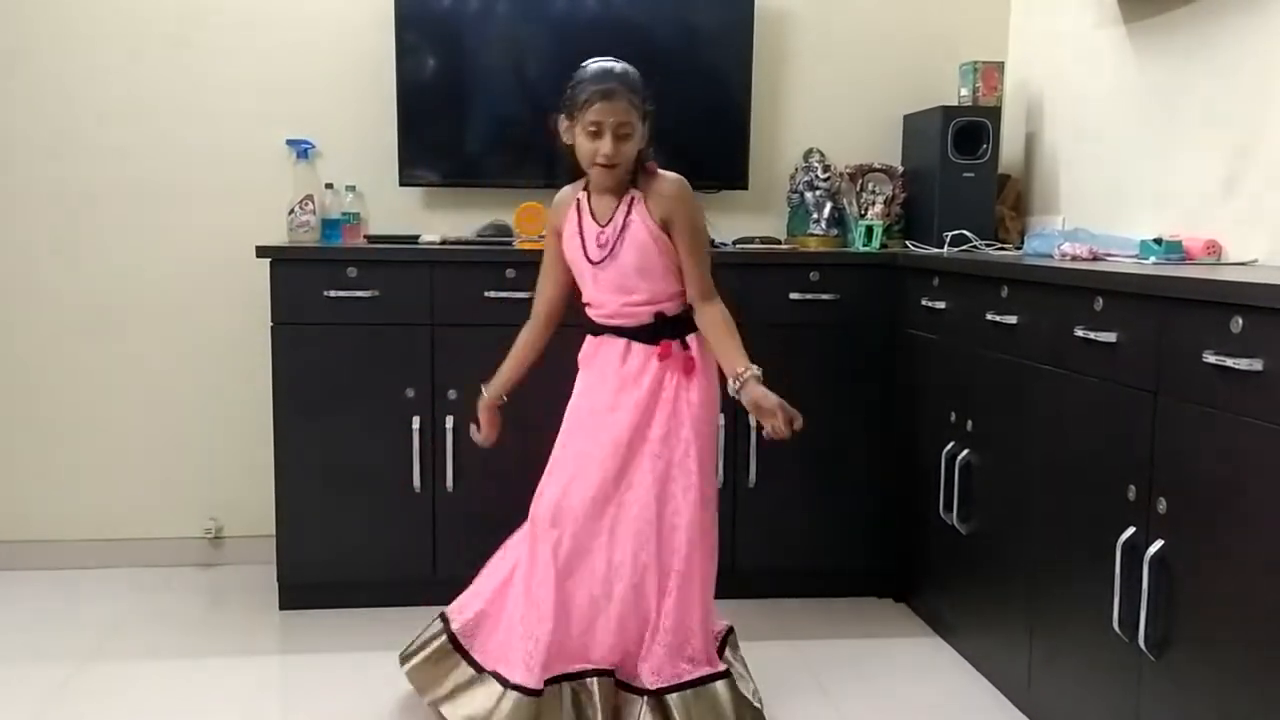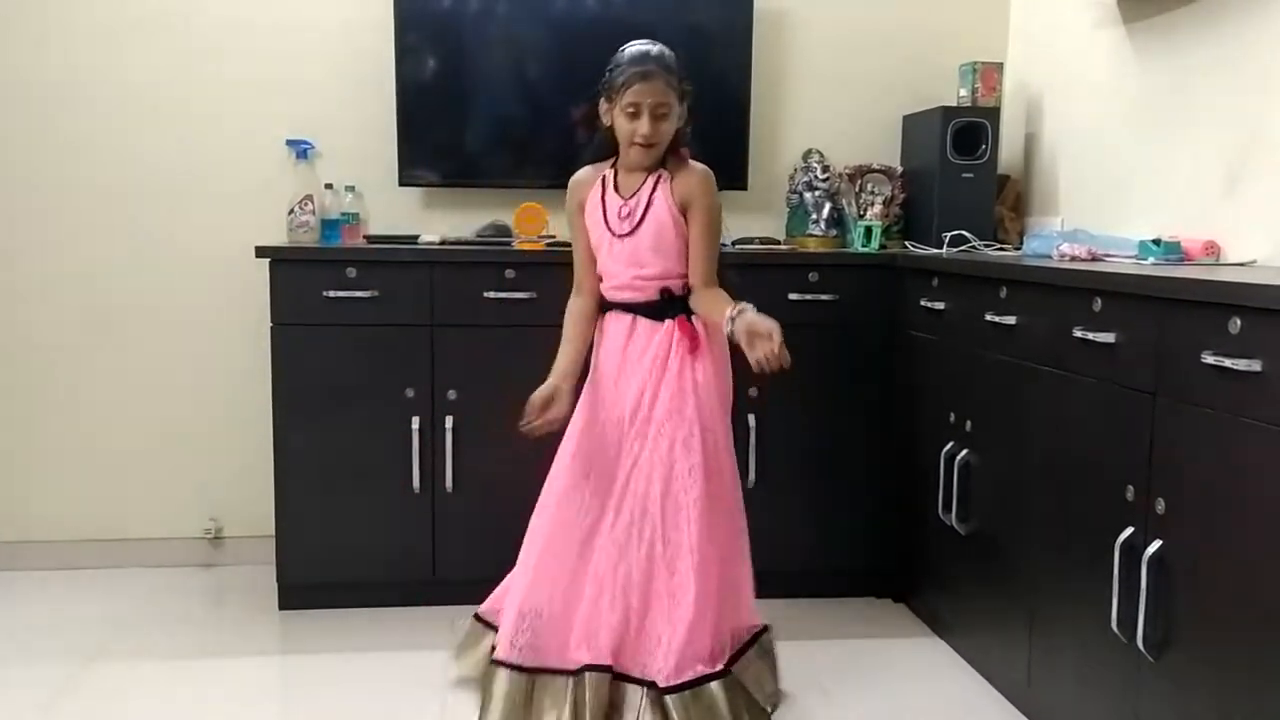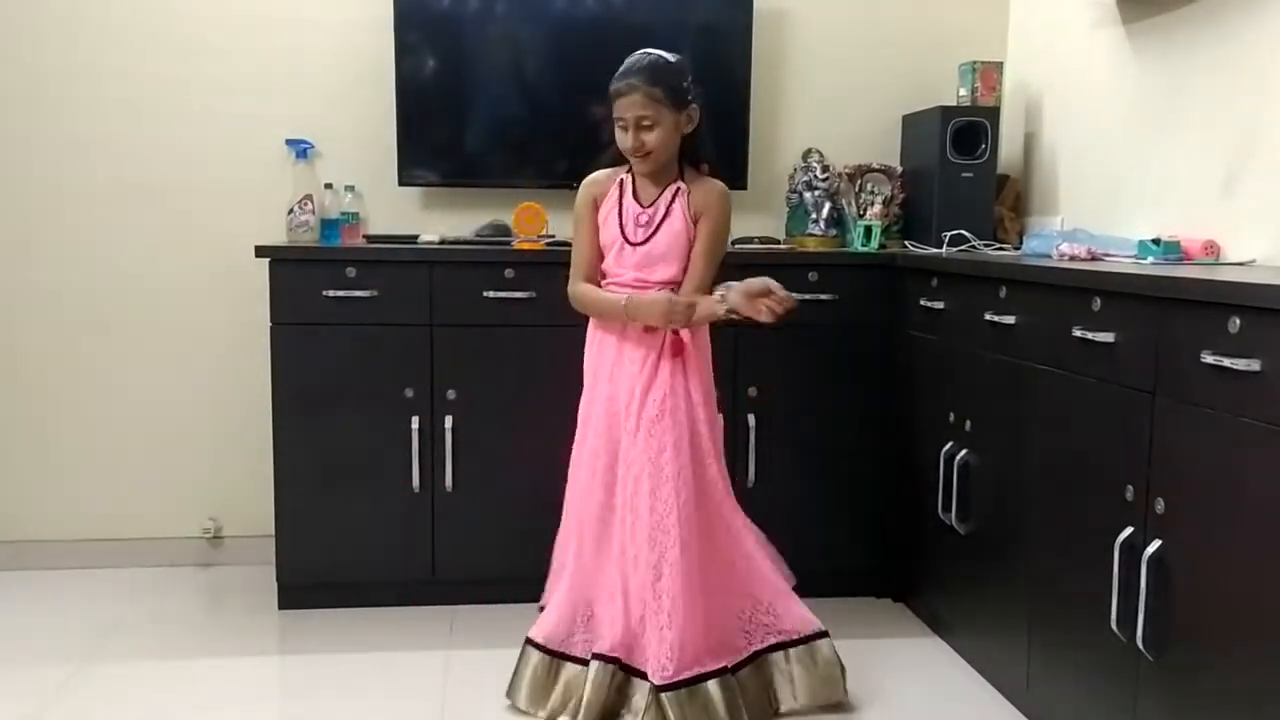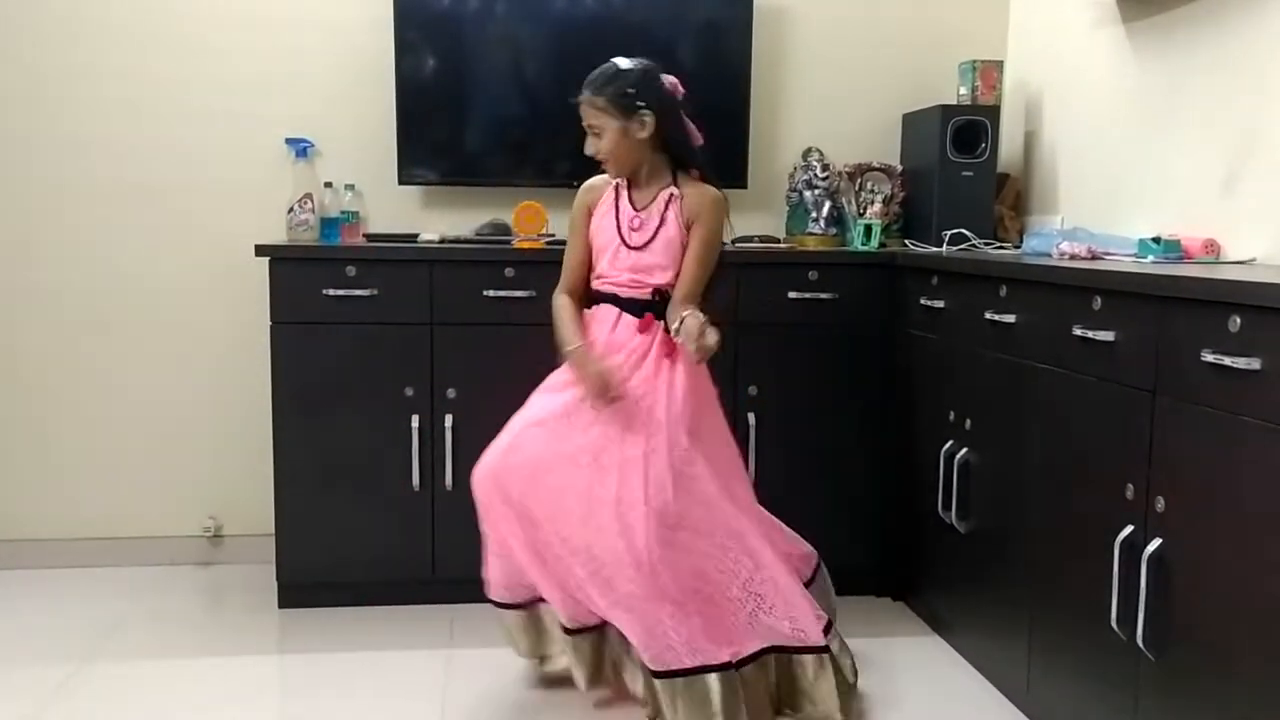
dt=0.2s
person 1, frame 1
left shoulder: (670, 195)
right shoulder: (565, 206)
left elbow: (704, 300)
right elbow: (545, 311)
left wrist: (749, 383)
right wrist: (498, 389)
left hip: (673, 375)
right hip: (605, 373)
left knee: (664, 525)
right knee: (567, 515)
person 1, frame 2
left shoulder: (694, 182)
right shoulder: (585, 186)
left elbow: (704, 287)
right elbow: (585, 295)
left wrist: (746, 324)
right wrist: (560, 378)
left hip: (682, 356)
right hip: (616, 356)
left knee: (681, 511)
right knee: (579, 504)
right ankle: (573, 662)
person 1, frame 3
left shoulder: (707, 197)
right shoulder: (597, 189)
left elbow: (695, 294)
right elbow: (579, 288)
left wrist: (736, 298)
right wrist: (639, 304)
left hip: (675, 361)
right hip: (612, 359)
left knee: (676, 509)
right knee: (604, 505)
right ankle: (600, 663)
person 1, frame 4
left shoulder: (703, 200)
right shoulder: (593, 194)
left elbow: (685, 297)
right elbow: (566, 291)
left wrist: (692, 322)
right wrist: (581, 353)
left hip: (664, 364)
right hip: (593, 356)
left knee: (683, 506)
right knee: (509, 474)
